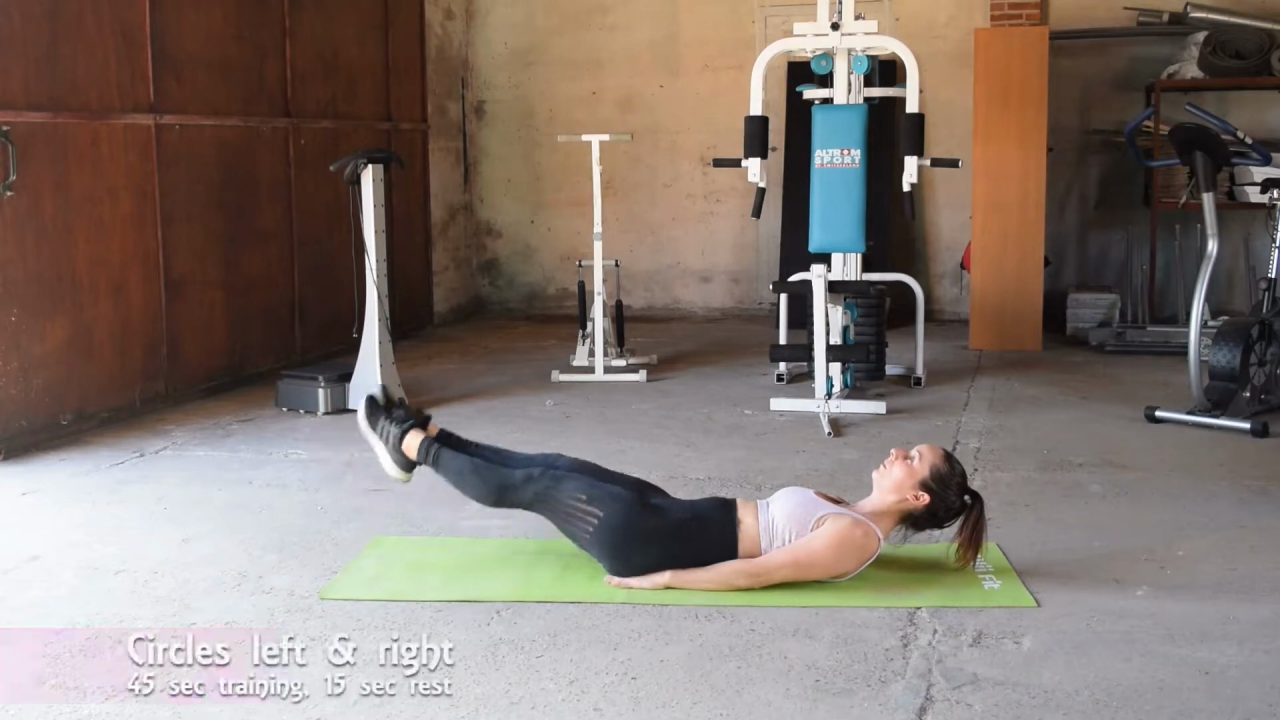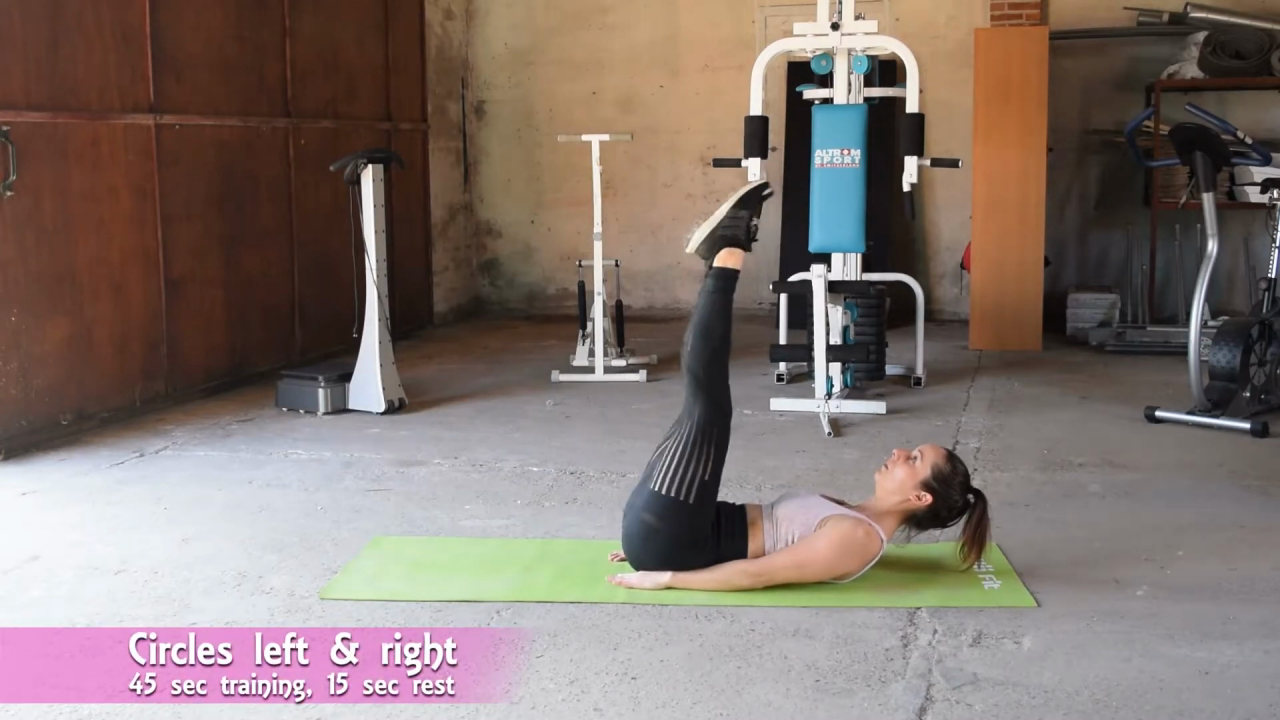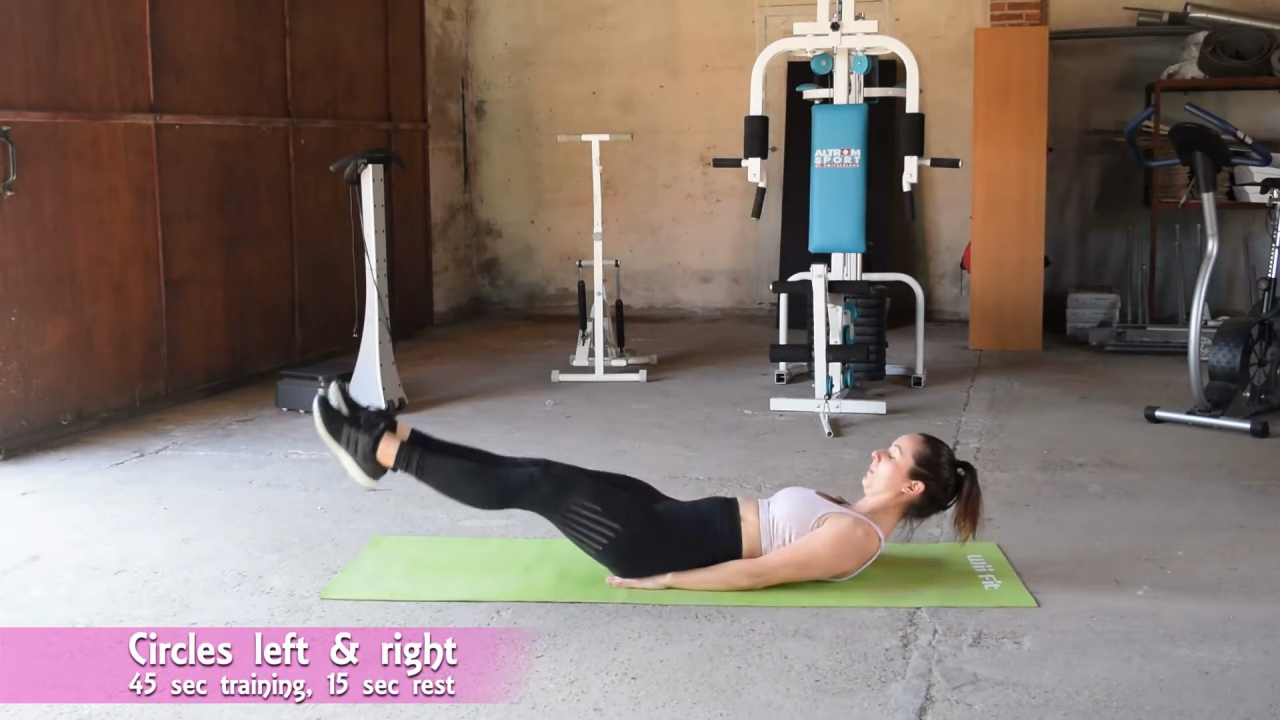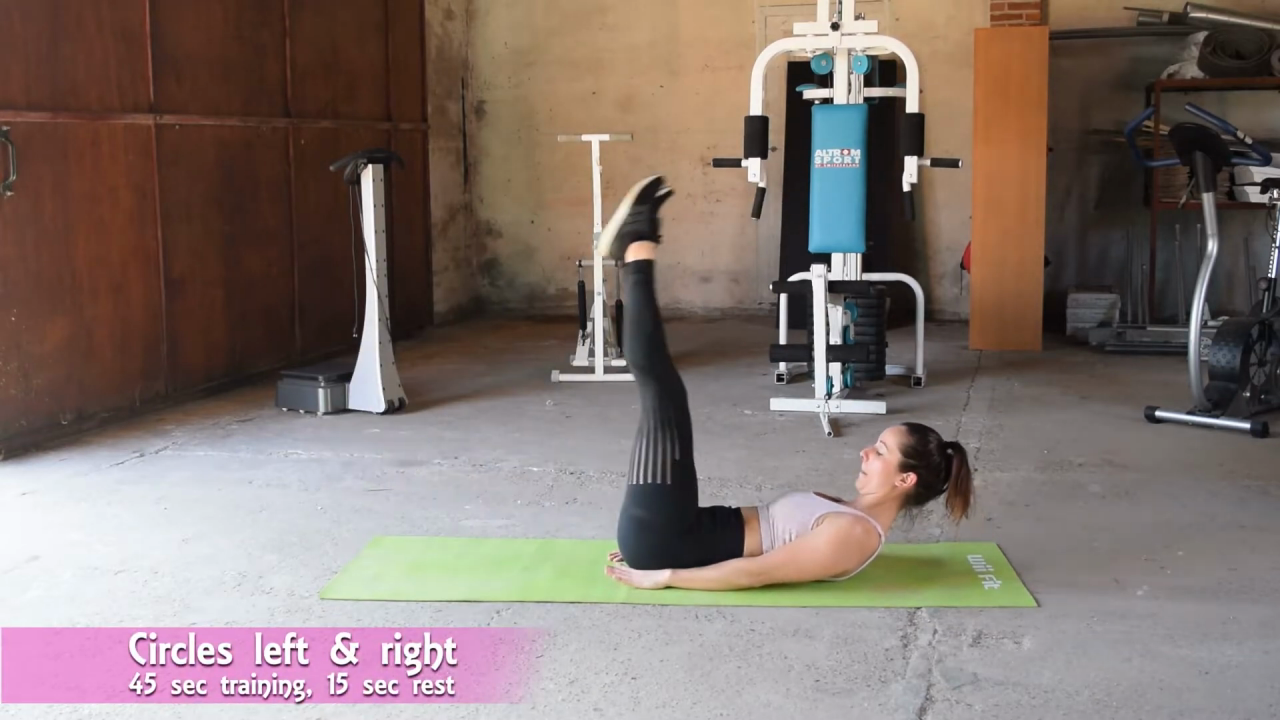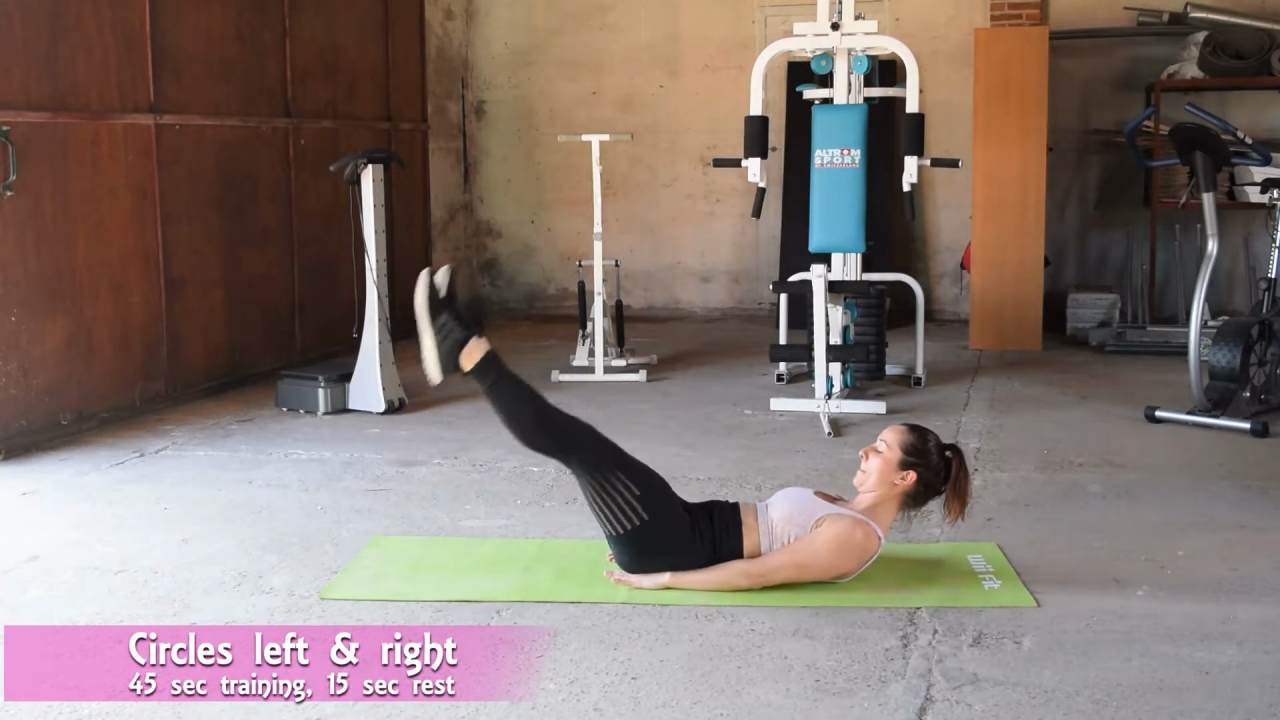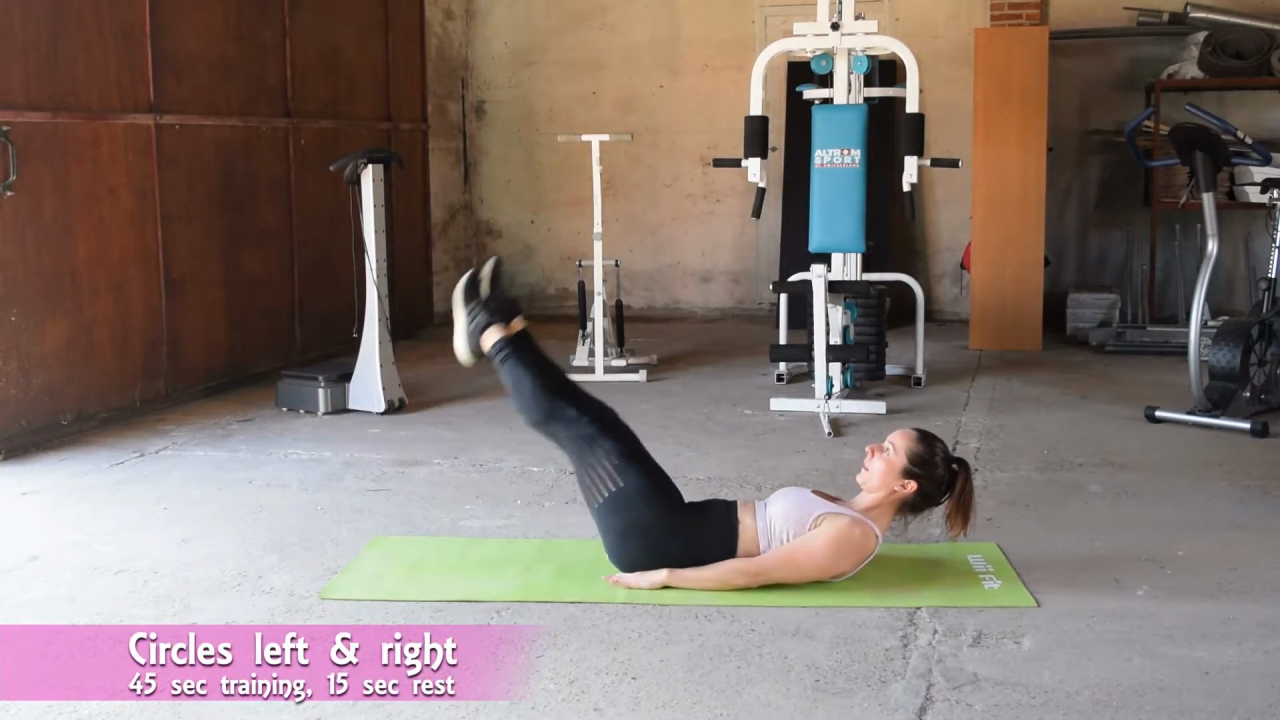
dt=0.7s
person 1, frame 1
left shoulder: (851, 541)
right shoulder: (851, 512)
left elbow: (758, 571)
left wrist: (662, 577)
left hip: (666, 543)
right hip: (682, 521)
left knee: (537, 485)
right knee: (556, 470)
left ankle: (415, 444)
right ankle: (421, 437)
person 1, frame 2
left shoulder: (857, 537)
right shoulder: (855, 514)
left elbow: (760, 575)
left wrist: (664, 577)
left hip: (666, 546)
left knee: (707, 397)
left ankle: (729, 253)
right ankle: (726, 253)
person 1, frame 3
left shoulder: (855, 536)
right shoulder: (847, 510)
left elbow: (758, 573)
left wrist: (664, 577)
left hip: (670, 540)
right hip: (679, 520)
left knee: (541, 484)
right knee: (543, 475)
left ankle: (383, 451)
right ankle: (389, 439)
person 1, frame 4
left shoulder: (856, 534)
right shoulder: (853, 511)
left elbow: (756, 574)
left wrist: (659, 576)
left hip: (669, 543)
right hip: (679, 535)
left knee: (659, 386)
left ankle: (638, 248)
person 1, frame 5
left shoulder: (857, 537)
right shoulder: (849, 510)
left elbow: (761, 573)
left wrist: (664, 578)
left hip: (683, 541)
right hip: (697, 526)
left knee: (579, 445)
right knee: (581, 445)
left ankle: (464, 352)
right ankle: (464, 352)
person 1, frame 6
left shoulder: (851, 538)
right shoulder: (854, 513)
left elbow: (754, 574)
left wrist: (661, 577)
left hip: (667, 542)
right hip: (691, 527)
left knee: (576, 428)
right knee: (599, 423)
left ankle: (490, 335)
right ankle: (504, 326)
